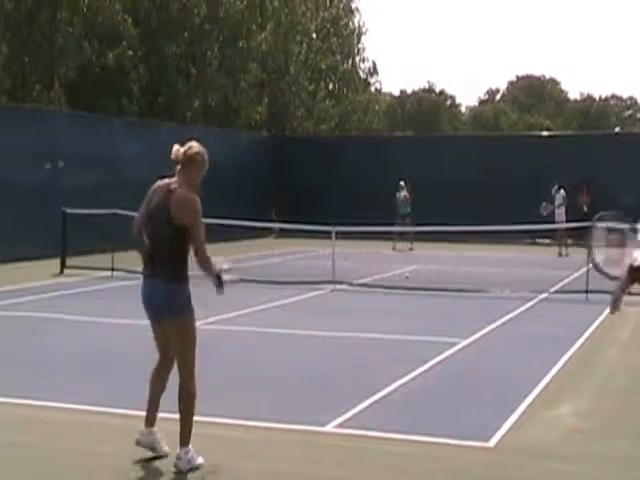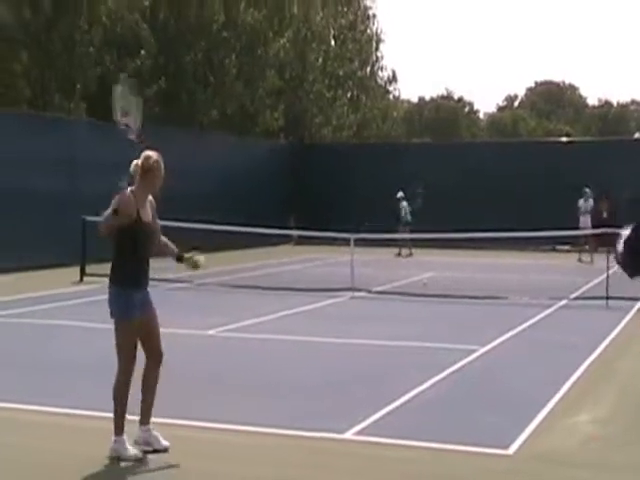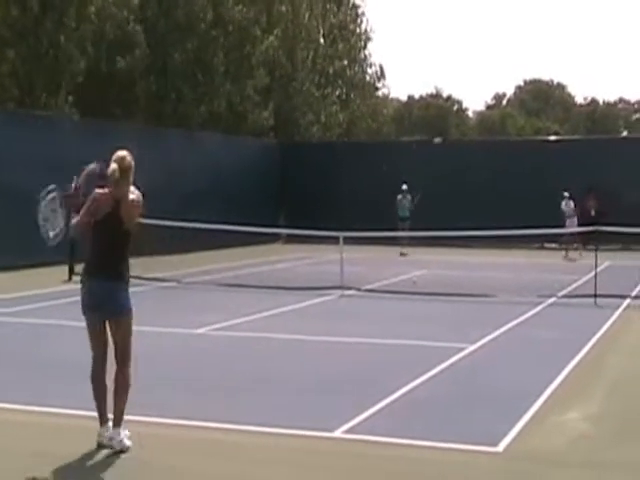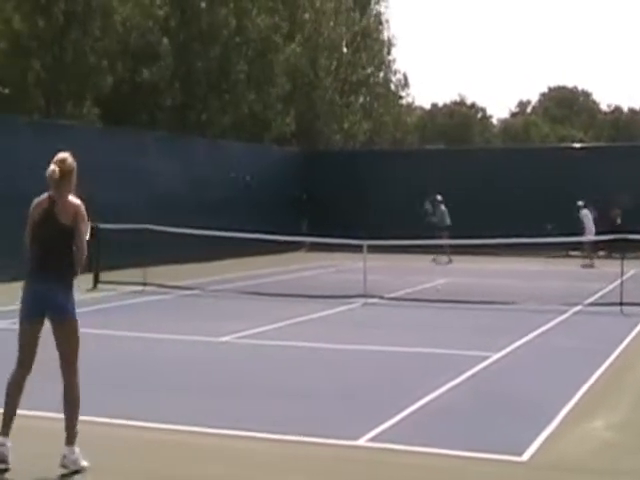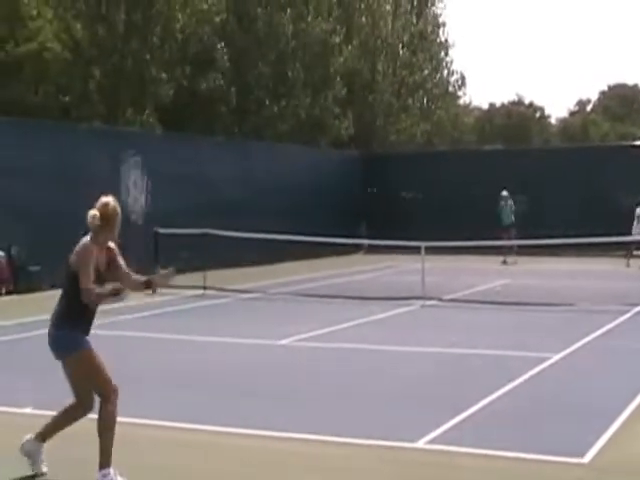
dt=1s
person 1, frame 1
left shoulder: (157, 189)
right shoulder: (188, 199)
left elbow: (137, 228)
right elbow: (200, 254)
right wrist: (216, 277)
left hip: (150, 285)
right hip: (173, 288)
left knee: (165, 358)
right knee: (186, 370)
left ankle: (148, 429)
right ankle: (185, 452)
person 1, frame 2
left shoulder: (149, 202)
right shoulder: (127, 198)
right elbow: (105, 228)
left wrist: (180, 256)
right wrist: (115, 212)
left hip: (140, 290)
right hip: (123, 291)
left knee: (155, 356)
right knee: (127, 366)
left ankle: (145, 429)
right ankle: (118, 440)
person 1, frame 3
left shoulder: (98, 197)
right shoulder: (135, 203)
left elbow: (76, 227)
right wrist: (125, 184)
left hip: (91, 285)
right hip: (115, 288)
left knee: (99, 357)
right knee: (123, 362)
left ankle: (104, 428)
right ankle: (116, 431)
person 1, frame 4
left shoulder: (37, 204)
right shoulder: (75, 206)
left elbow: (29, 246)
right elbow: (81, 255)
left hip: (33, 289)
right hip: (59, 292)
right knee: (70, 375)
right ankle: (70, 451)
person 1, frame 5
left shoulder: (109, 249)
right shoulder: (87, 248)
left elbow: (129, 279)
right elbow: (89, 296)
left wrist: (150, 282)
right wrist: (116, 287)
left hip: (67, 332)
right hip: (68, 333)
left knee: (83, 402)
right knee: (109, 394)
left ankle: (34, 443)
